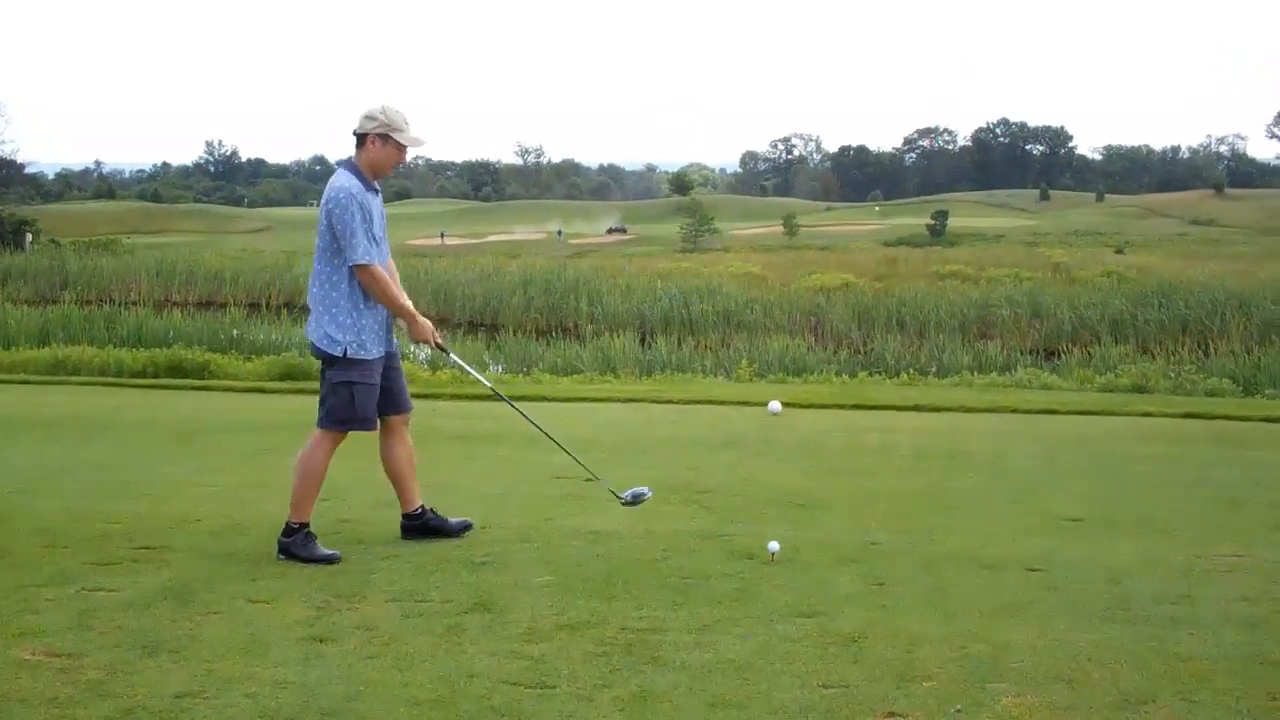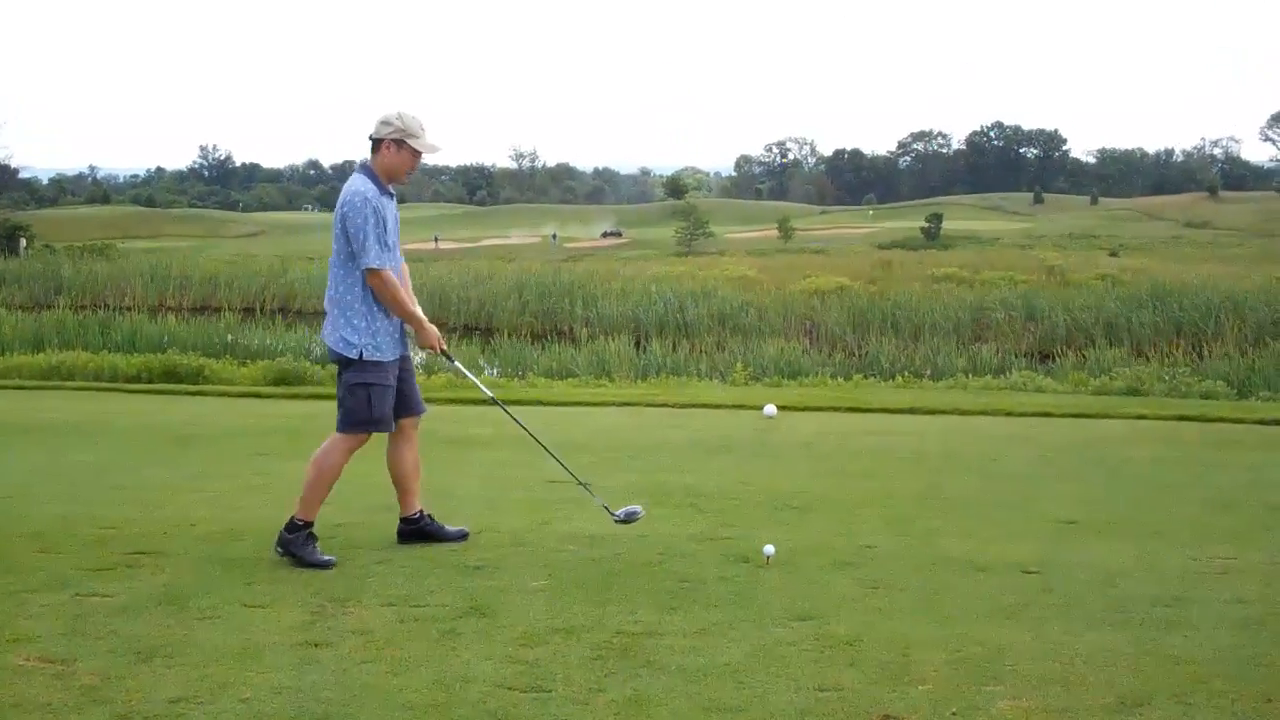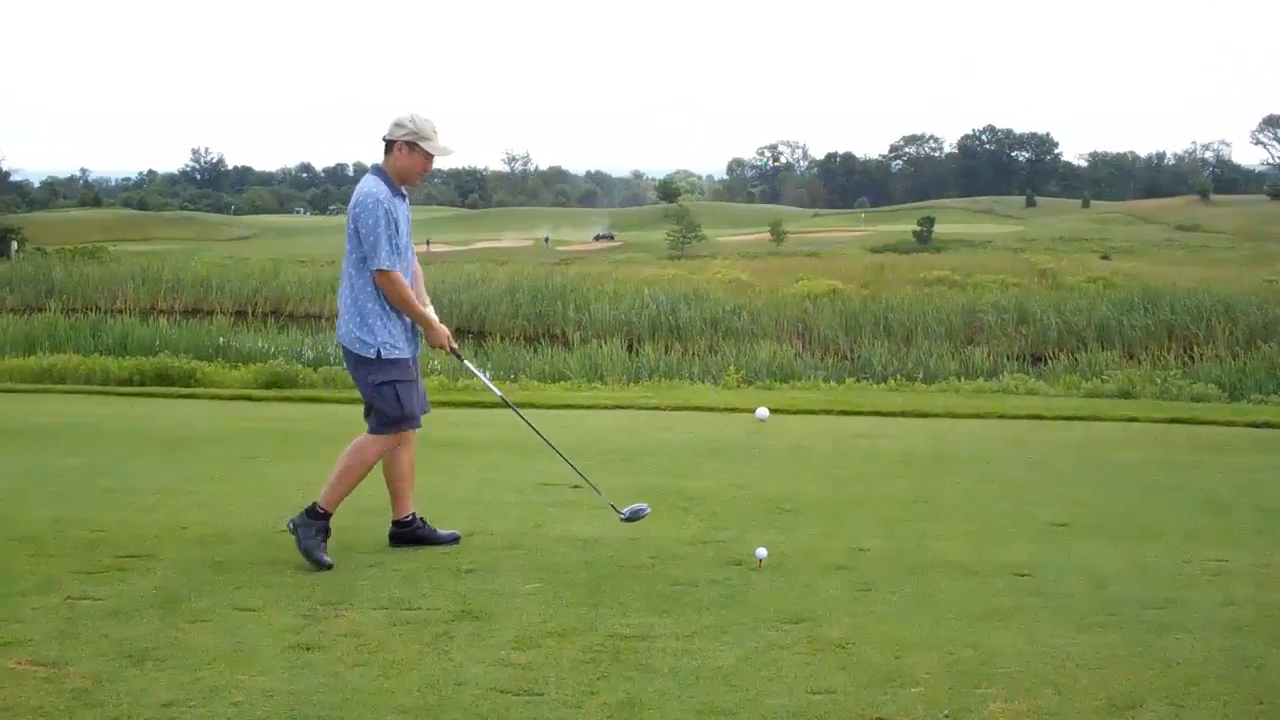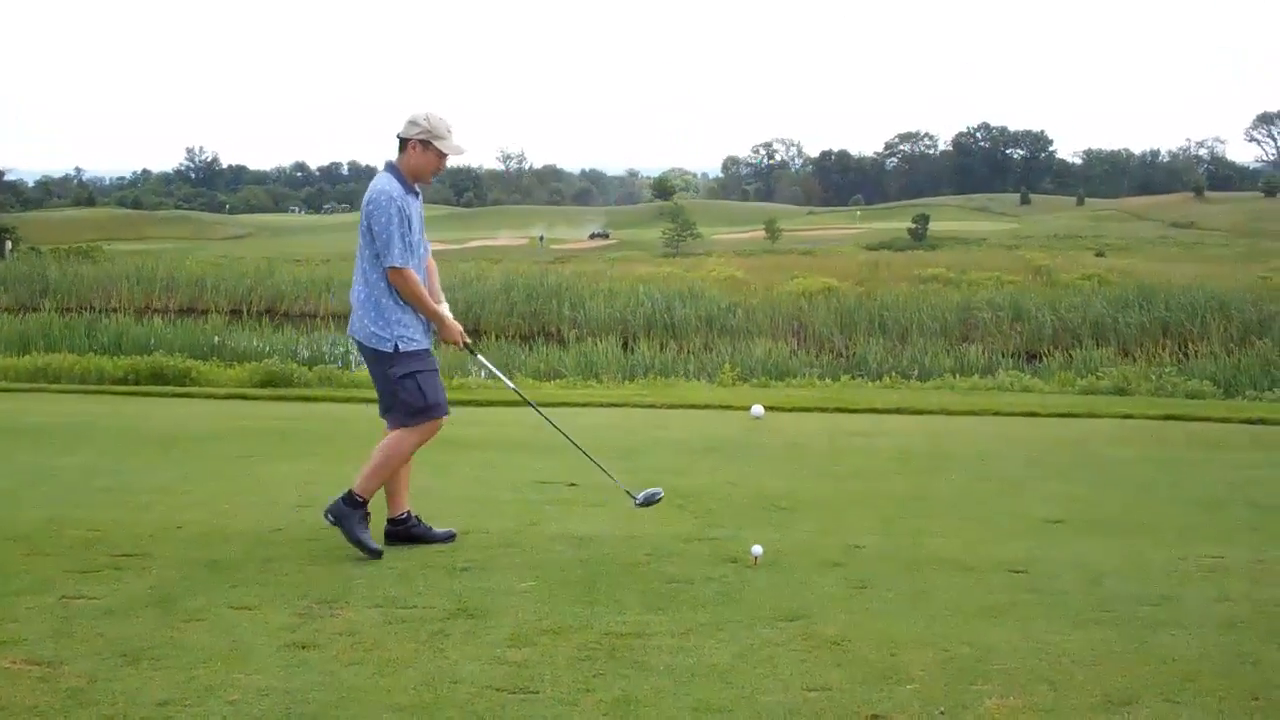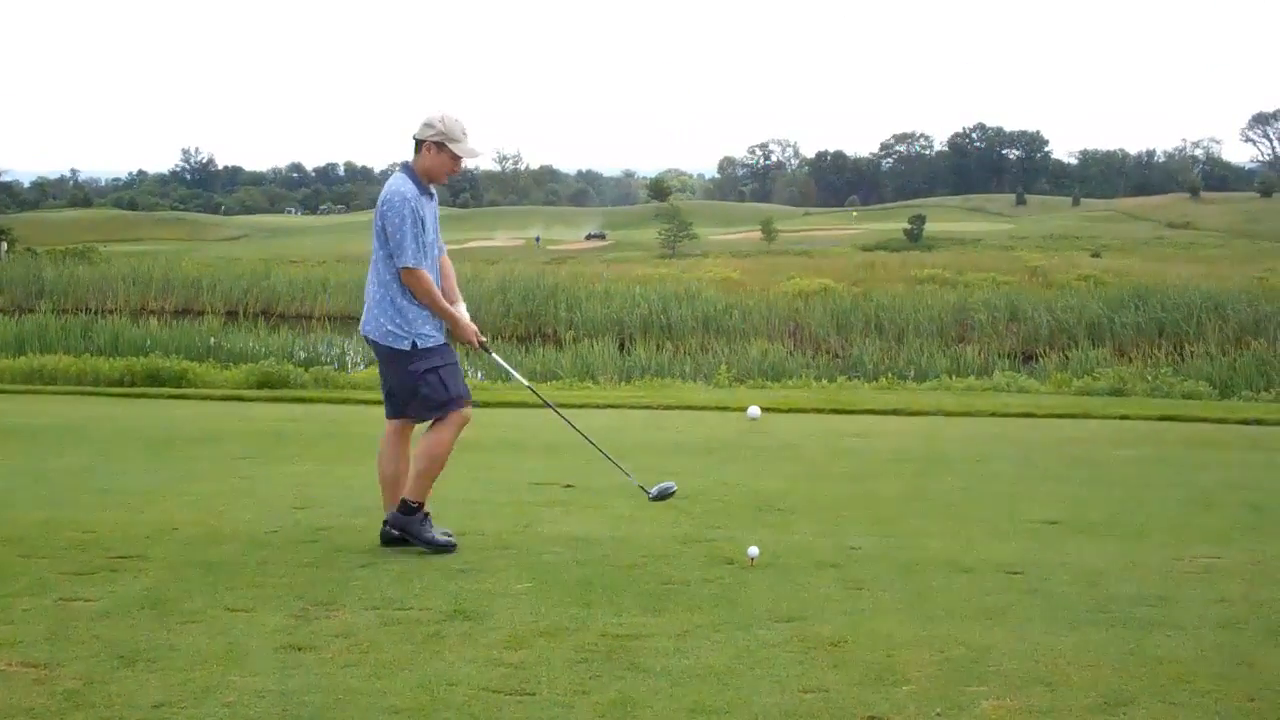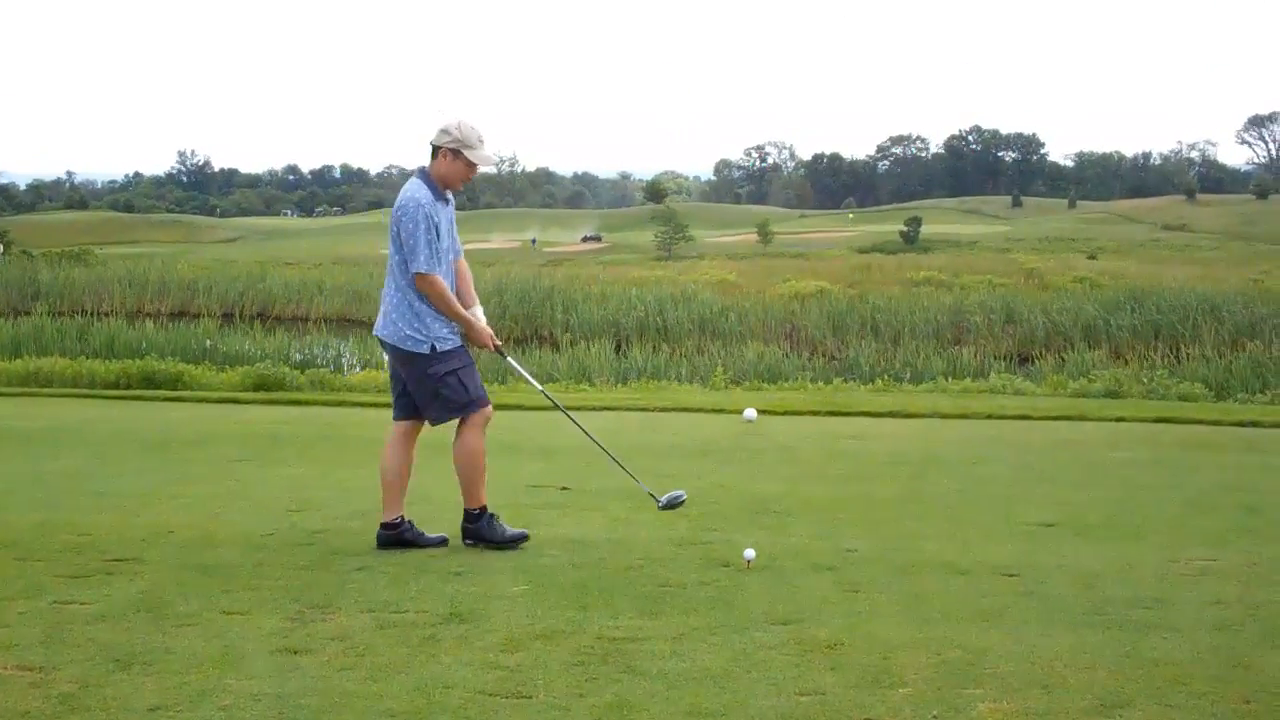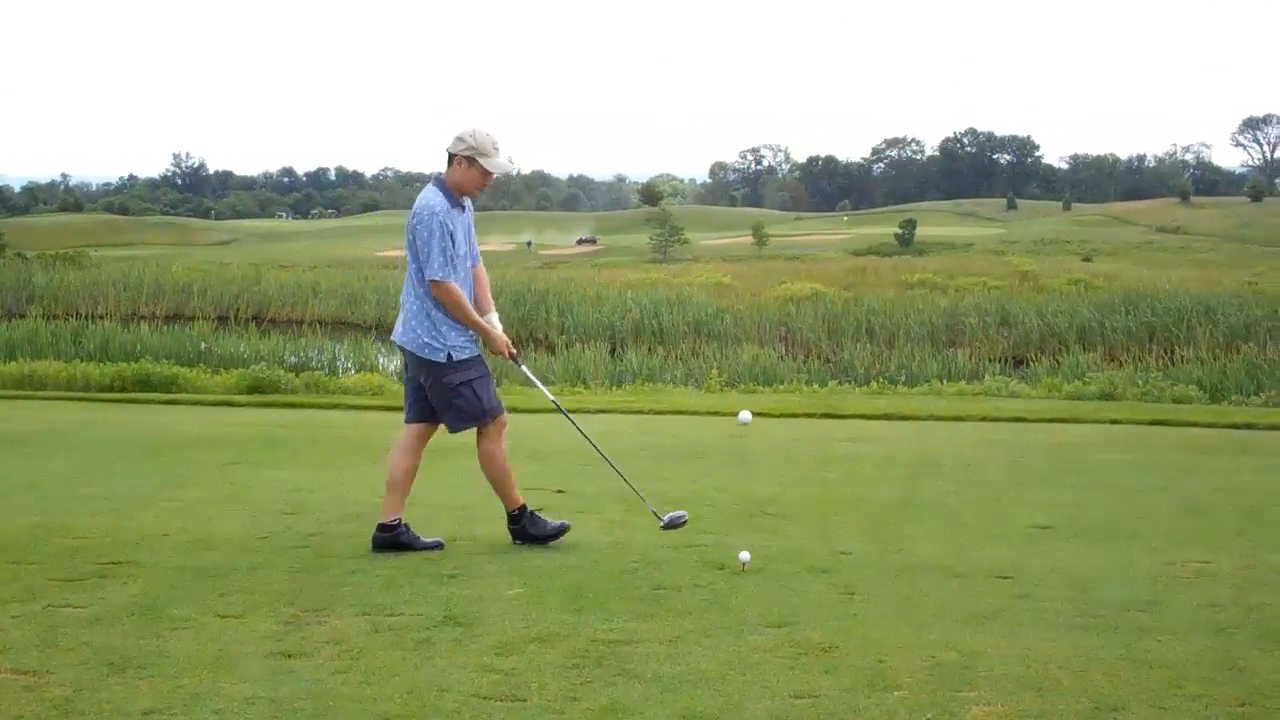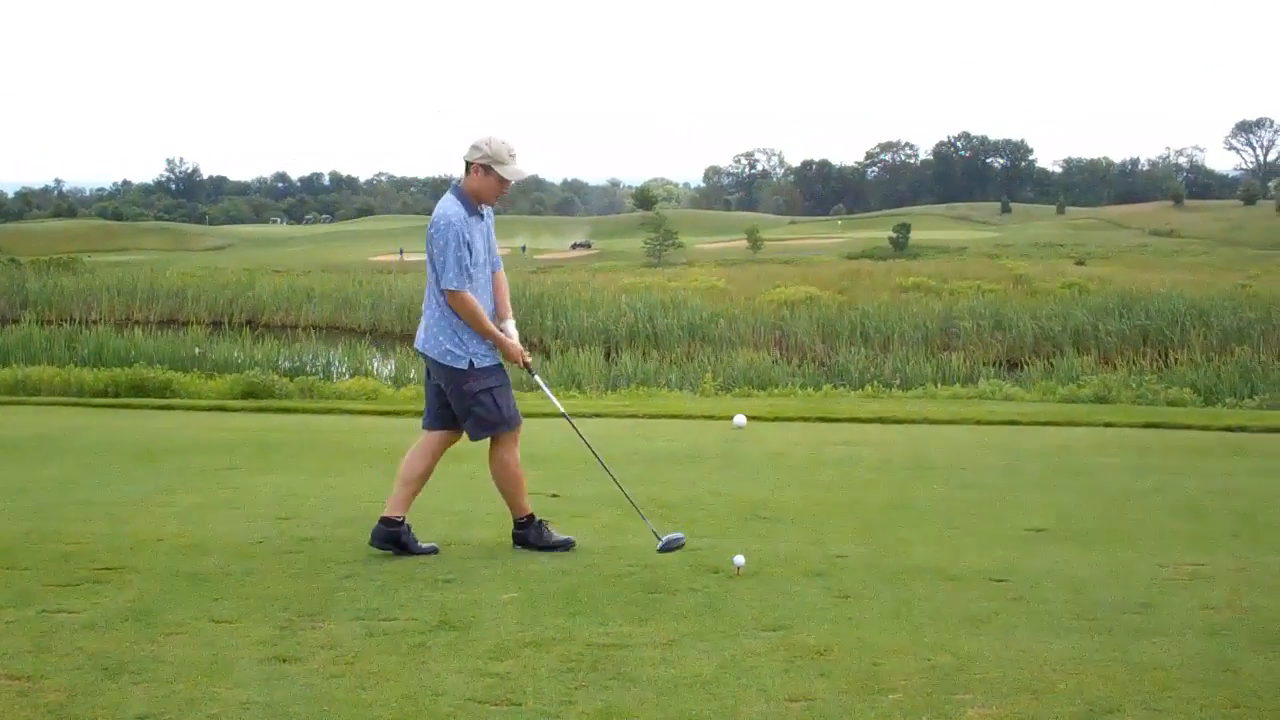
dt=0.1s
person 1, frame 1
left shoulder: (369, 190)
right shoulder: (345, 192)
right elbow: (366, 271)
left wrist: (408, 312)
right wrist: (412, 317)
left hip: (374, 334)
right hip: (349, 338)
left knee: (396, 421)
right knee: (334, 430)
left ankle: (416, 514)
right ankle: (295, 532)
person 1, frame 2
left shoulder: (384, 194)
right shoulder: (361, 196)
right elbow: (375, 275)
left wrist: (416, 313)
right wrist: (419, 324)
left hip: (387, 337)
right hip: (364, 340)
left knee: (406, 424)
right knee: (352, 435)
left ankle: (413, 519)
right ankle: (297, 530)
person 1, frame 3
left shoulder: (396, 195)
right shoulder: (373, 198)
right elbow: (384, 276)
left wrist: (429, 311)
right wrist: (427, 323)
left hip: (392, 335)
right hip: (377, 339)
left knee: (401, 431)
right knee: (389, 433)
left ankle: (405, 521)
right ankle: (314, 518)
person 1, frame 4
left shoulder: (409, 192)
right shoulder: (386, 195)
left elbow: (423, 259)
right elbow: (398, 272)
left wrist: (443, 308)
right wrist: (440, 319)
left hip: (404, 330)
right hip: (392, 333)
left knee: (407, 423)
right knee: (422, 421)
left ankle: (400, 520)
right ankle: (352, 503)
person 1, frame 5
left shoulder: (426, 192)
right shoulder: (400, 196)
left elbow: (438, 256)
right elbow: (410, 273)
left wrist: (459, 307)
right wrist: (453, 320)
left hip: (395, 330)
right hip: (407, 332)
left knee: (401, 424)
right knee: (453, 414)
left ankle: (397, 519)
right ankle: (409, 511)
person 1, frame 6
left shoulder: (444, 197)
right shoulder: (417, 202)
left elbow: (456, 260)
right elbow: (424, 278)
left wrist: (476, 311)
right wrist: (469, 324)
left hip: (409, 334)
right hip: (425, 336)
left knee: (407, 425)
right knee: (476, 415)
left ankle: (392, 523)
right ankle: (477, 519)
person 1, frame 7
left shoulder: (462, 205)
right shoulder: (434, 210)
left elbow: (475, 266)
right elbow: (440, 286)
left wrist: (494, 319)
right wrist: (486, 331)
left hip: (425, 340)
right hip: (443, 343)
left knee: (418, 430)
right knee: (491, 425)
left ankle: (390, 527)
right ankle: (521, 519)
person 1, frame 8
left shoulder: (483, 212)
right shoulder: (451, 219)
left elbow: (495, 270)
right elbow: (456, 295)
left wrist: (508, 324)
right wrist: (501, 341)
left hip: (447, 348)
right hip: (465, 351)
left knee: (438, 436)
right knee: (506, 433)
left ankle: (391, 524)
right ankle: (525, 527)
